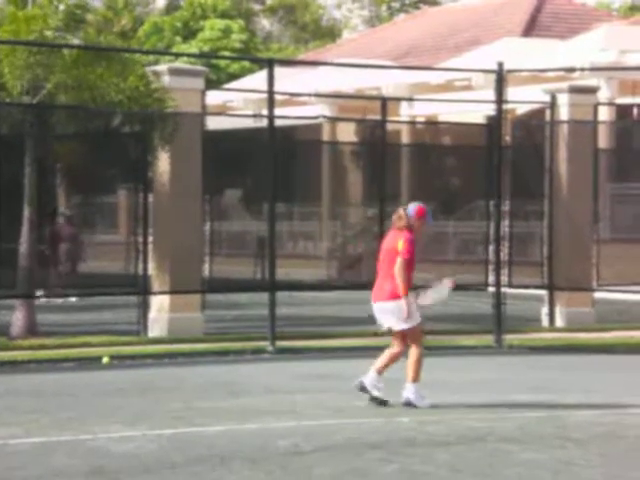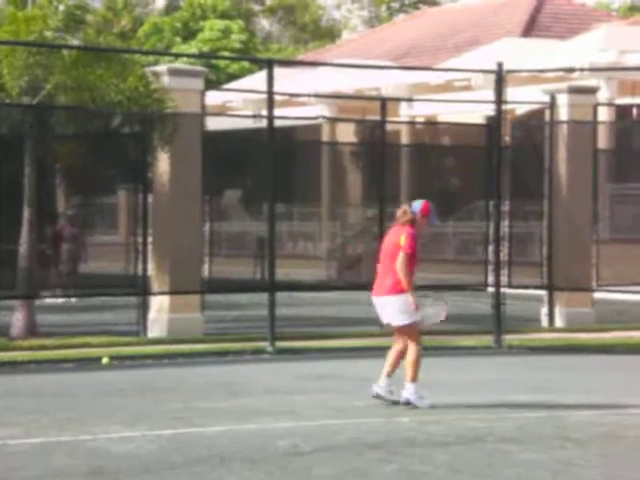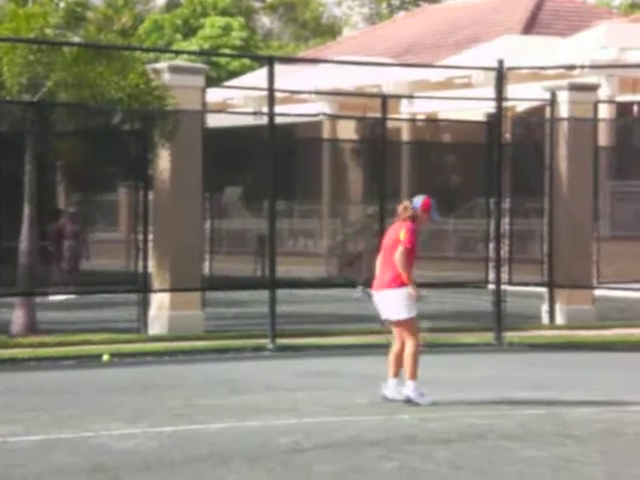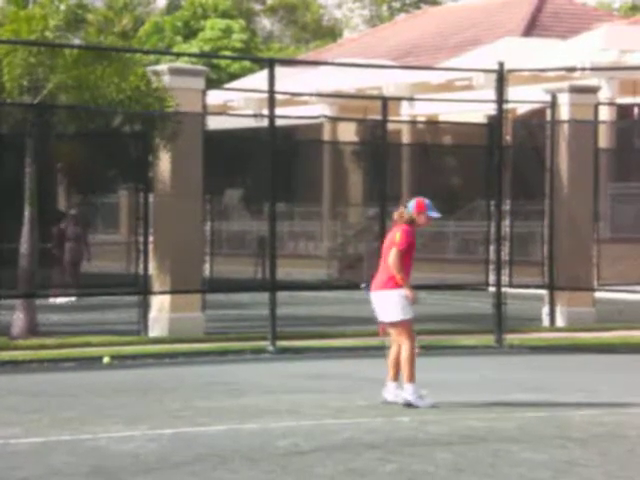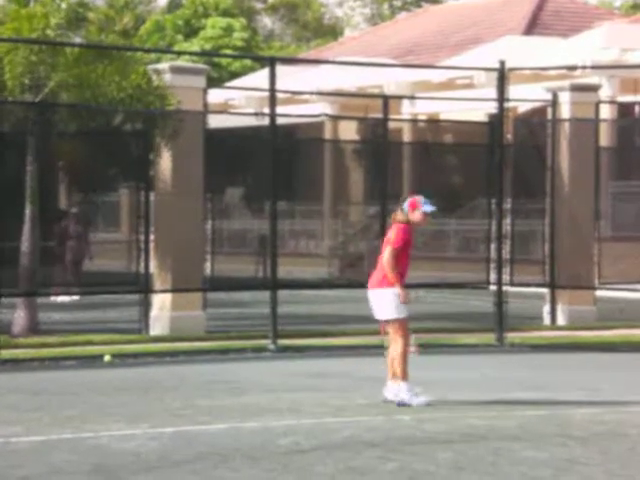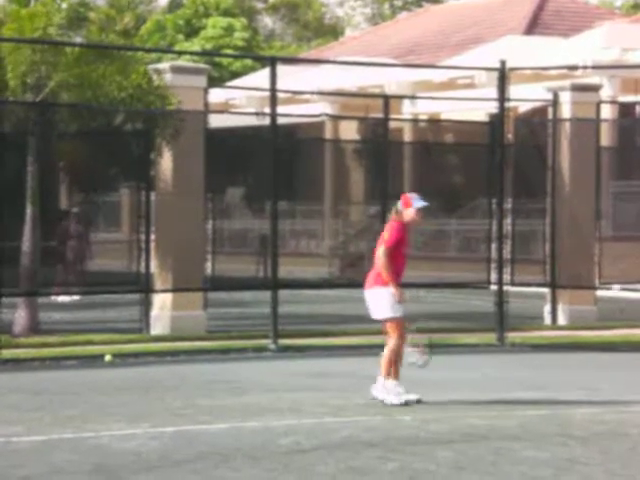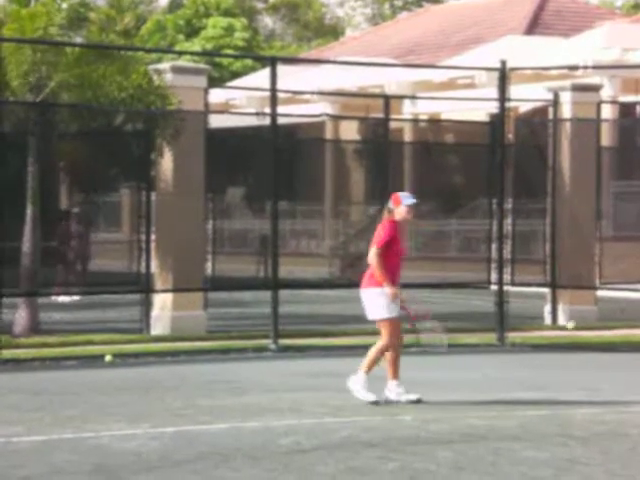
dt=0.1s
person 1, frame 1
left shoulder: (392, 236)
right shoulder: (407, 238)
right elbow: (398, 269)
right wrist: (405, 298)
left hip: (379, 299)
right hip: (395, 299)
left knee: (399, 346)
right knee: (417, 344)
left ankle: (370, 377)
right ankle: (411, 393)
person 1, frame 2
left shoulder: (393, 232)
right shoulder: (409, 233)
right elbow: (401, 264)
right wrist: (410, 292)
left hip: (379, 294)
right hip: (396, 294)
left knee: (402, 341)
right knee: (415, 342)
left ankle: (383, 385)
right ankle: (410, 392)
person 1, frame 3
left shoulder: (394, 227)
right shoulder: (408, 228)
left elbow: (380, 260)
right elbow: (399, 258)
right wrist: (411, 285)
left hip: (381, 288)
right hip: (395, 289)
left knee: (401, 339)
right knee: (412, 338)
left ankle: (392, 386)
right ankle: (411, 389)
person 1, frame 4
left shoulder: (396, 231)
right shoulder: (406, 230)
right elbow: (393, 260)
right wrist: (407, 287)
left hip: (379, 290)
right hip: (391, 290)
left knee: (398, 342)
right knee: (408, 341)
left ankle: (392, 389)
right ankle: (410, 392)
person 1, frame 5
left shoulder: (402, 230)
right shoulder: (402, 228)
right elbow: (386, 258)
right wrist: (399, 286)
left hip: (382, 289)
right hip: (385, 289)
left knee: (398, 340)
right knee: (401, 339)
left ankle: (395, 389)
right ankle: (401, 389)
person 1, frame 6
left shoulder: (399, 229)
right shoulder: (396, 227)
right elbow: (381, 257)
right wrist: (394, 285)
left hip: (383, 289)
right hip: (382, 288)
left knee: (397, 338)
right knee: (397, 338)
left ankle: (392, 387)
right ankle: (382, 384)
person 1, frame 7
left shoulder: (396, 229)
right shoulder: (388, 227)
right elbow: (373, 257)
left wrist: (392, 288)
right wrist: (388, 285)
left hip: (386, 290)
right hip: (376, 289)
left knee: (396, 339)
right knee: (388, 339)
left ankle: (394, 388)
right ankle: (358, 380)
